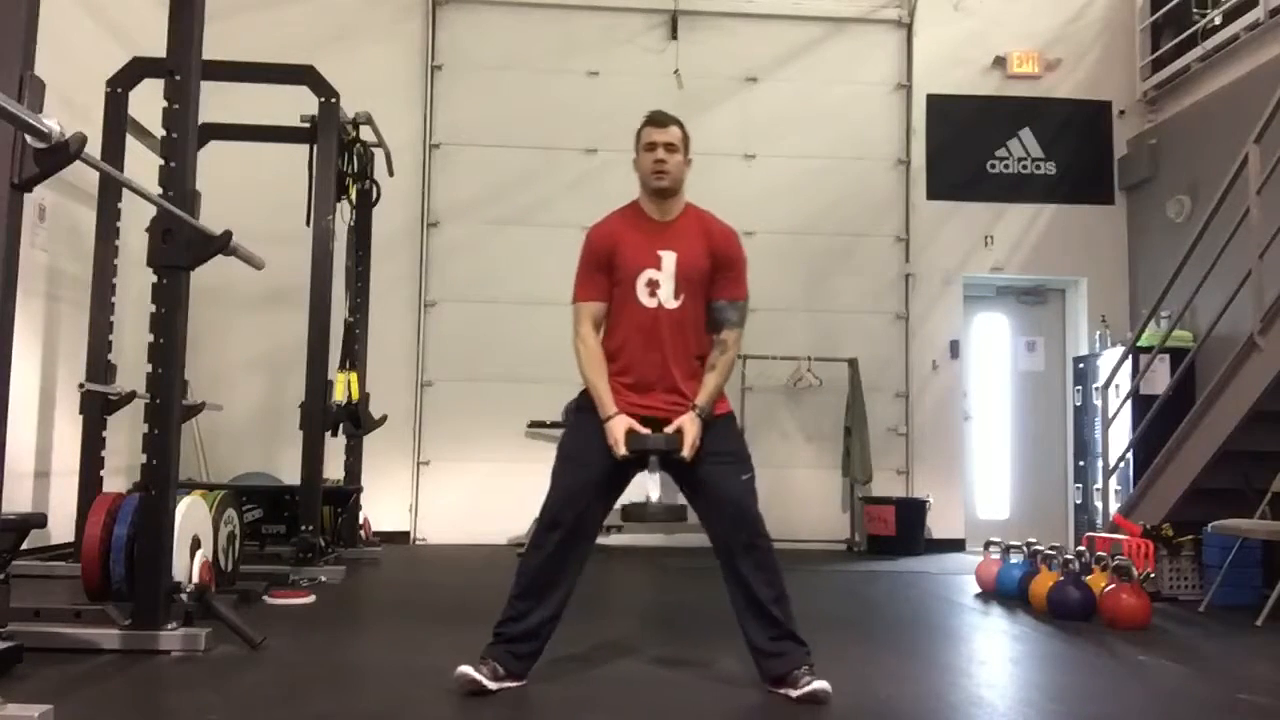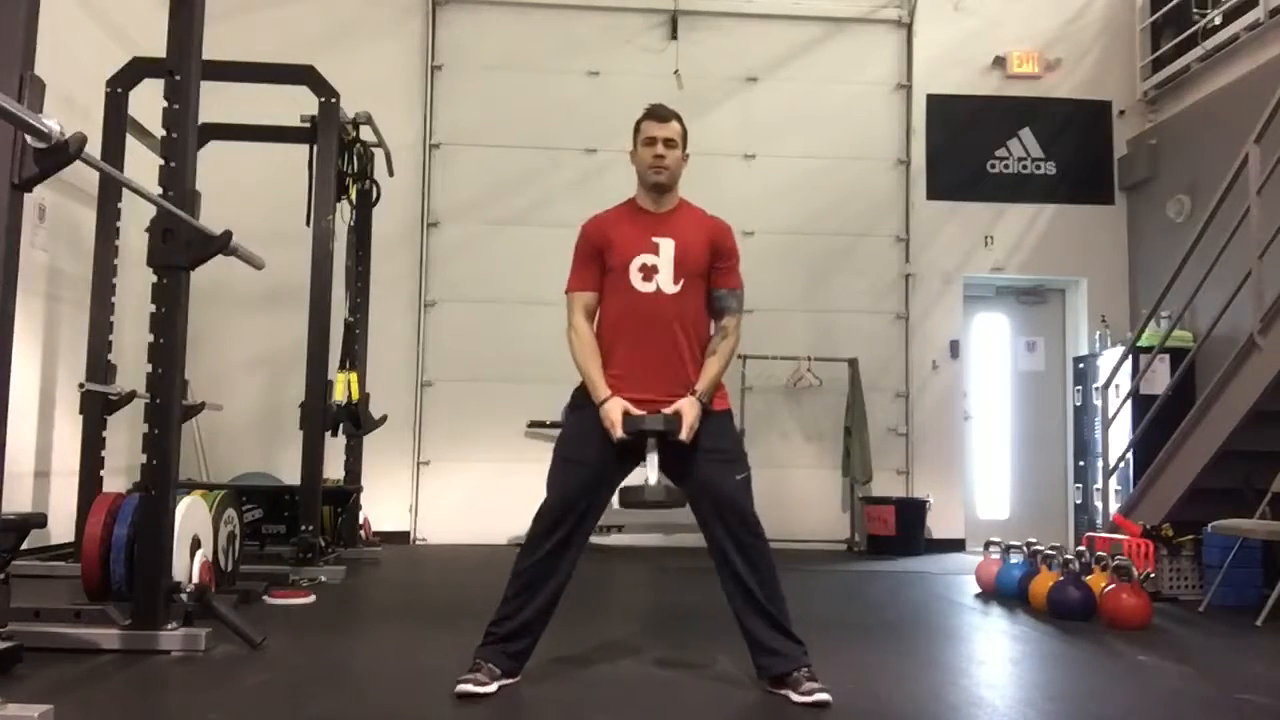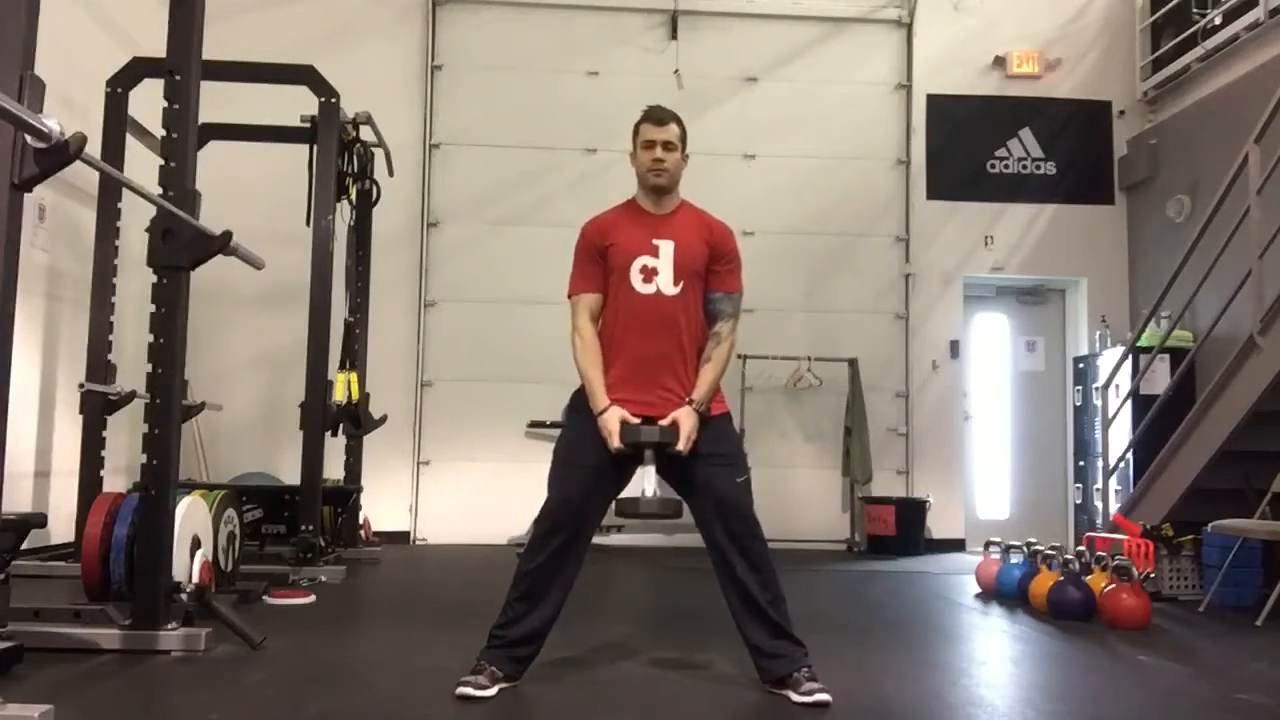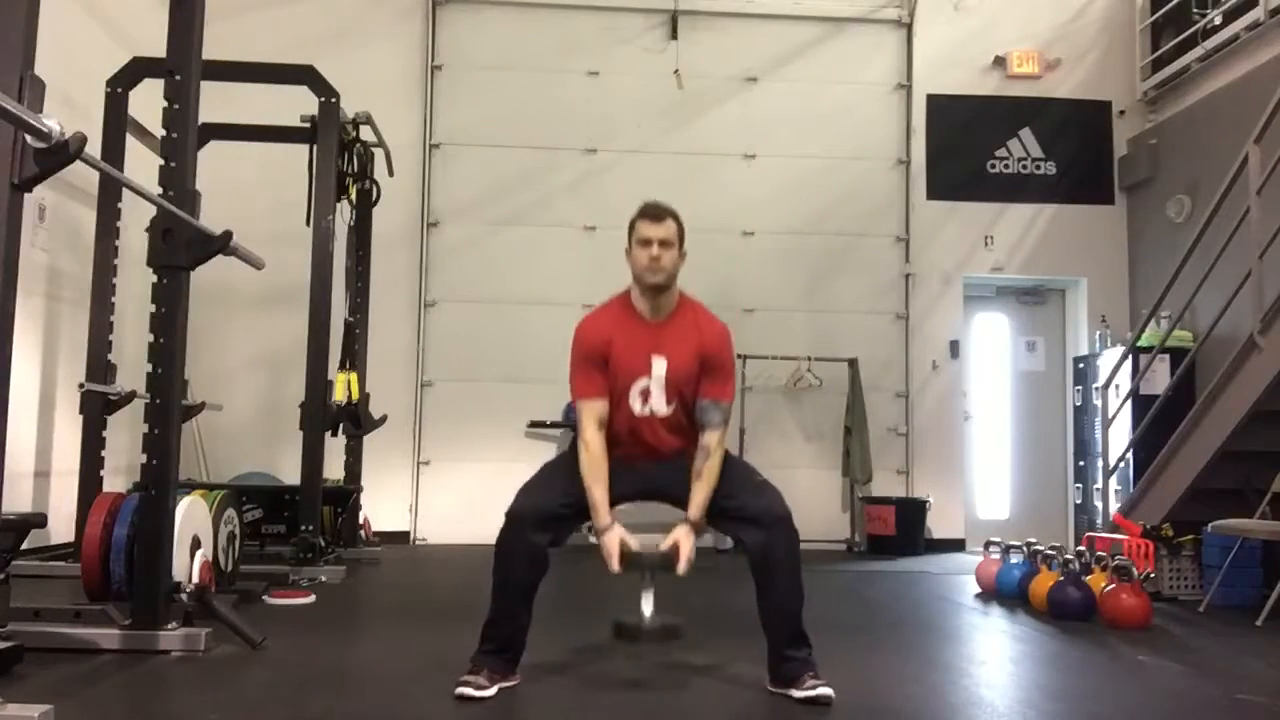
dt=0.5s
person 1, frame 1
left shoulder: (720, 239)
right shoulder: (605, 236)
left elbow: (729, 334)
right elbow: (587, 331)
left wrist: (698, 412)
right wrist: (610, 414)
left hip: (699, 411)
right hip: (613, 408)
left knee: (742, 529)
right knee: (562, 525)
left ankle: (786, 664)
right ankle: (506, 658)
person 1, frame 2
left shoulder: (713, 233)
right shoulder: (600, 230)
left elbow: (729, 323)
right elbow: (579, 321)
left wrist: (699, 397)
right wrist: (604, 398)
left hip: (696, 406)
right hip: (608, 403)
left knee: (738, 529)
right knee: (556, 525)
left ankle: (786, 665)
right ankle: (498, 657)
person 1, frame 3
left shoulder: (714, 235)
right shoulder: (600, 232)
left elbow: (724, 329)
right elbow: (584, 325)
left wrist: (696, 407)
right wrist: (603, 407)
left hip: (696, 410)
right hip: (609, 407)
left knee: (736, 530)
right knee: (561, 525)
left ankle: (786, 666)
right ankle: (501, 659)
person 1, frame 4
left shoulder: (711, 334)
right shoulder: (595, 330)
left elbow: (712, 437)
right elbow: (591, 431)
left wrist: (692, 523)
right wrist: (604, 525)
left hip: (684, 459)
right hip: (613, 457)
left knee: (772, 520)
right knee: (526, 517)
left ankle: (792, 667)
right ankle: (496, 661)
